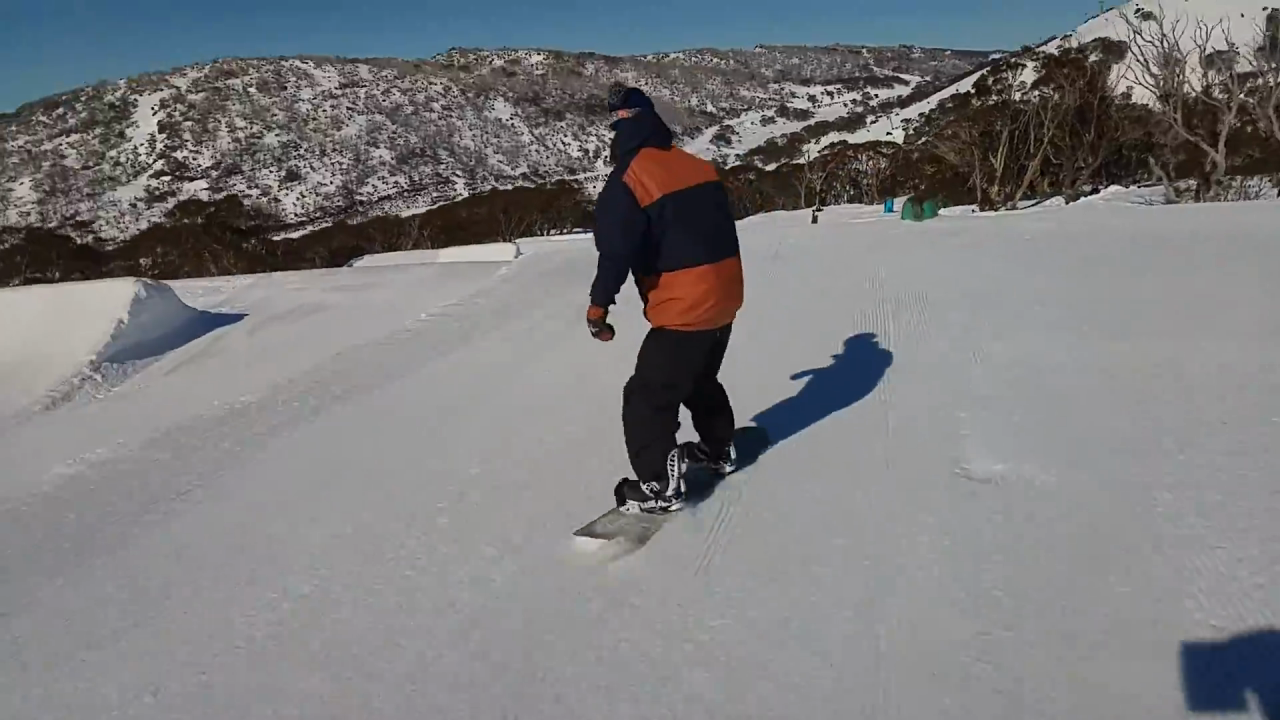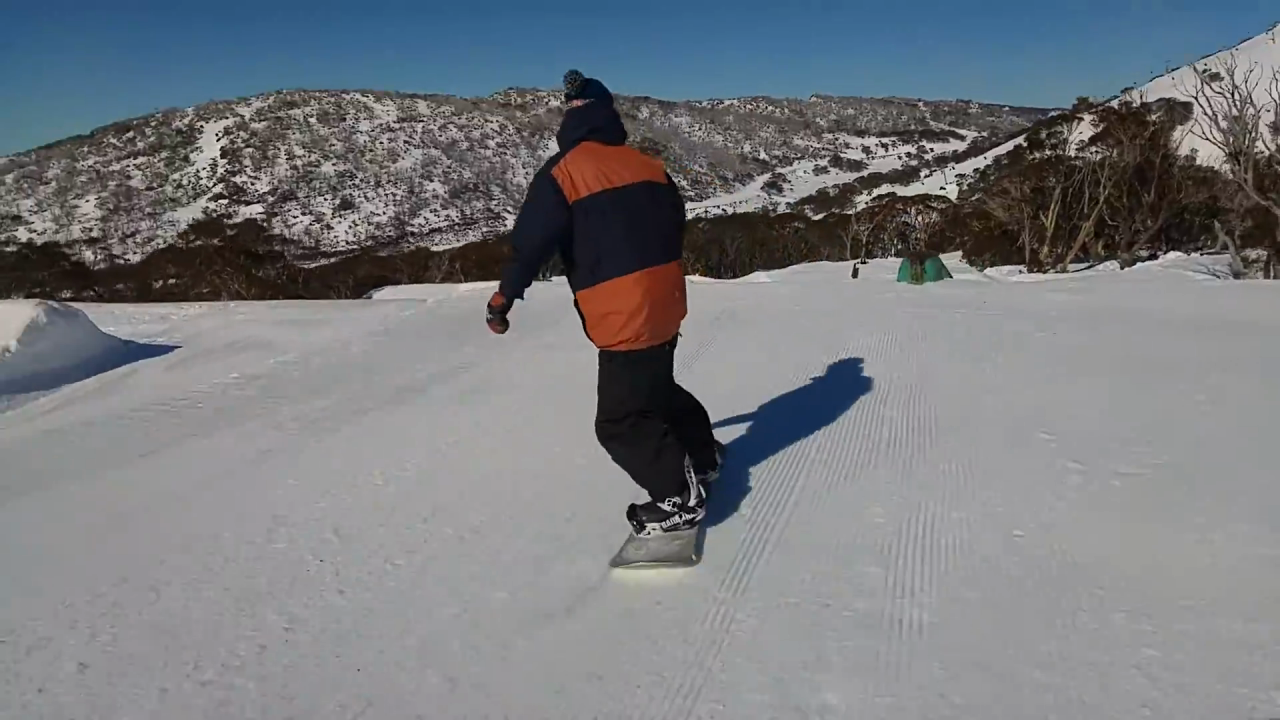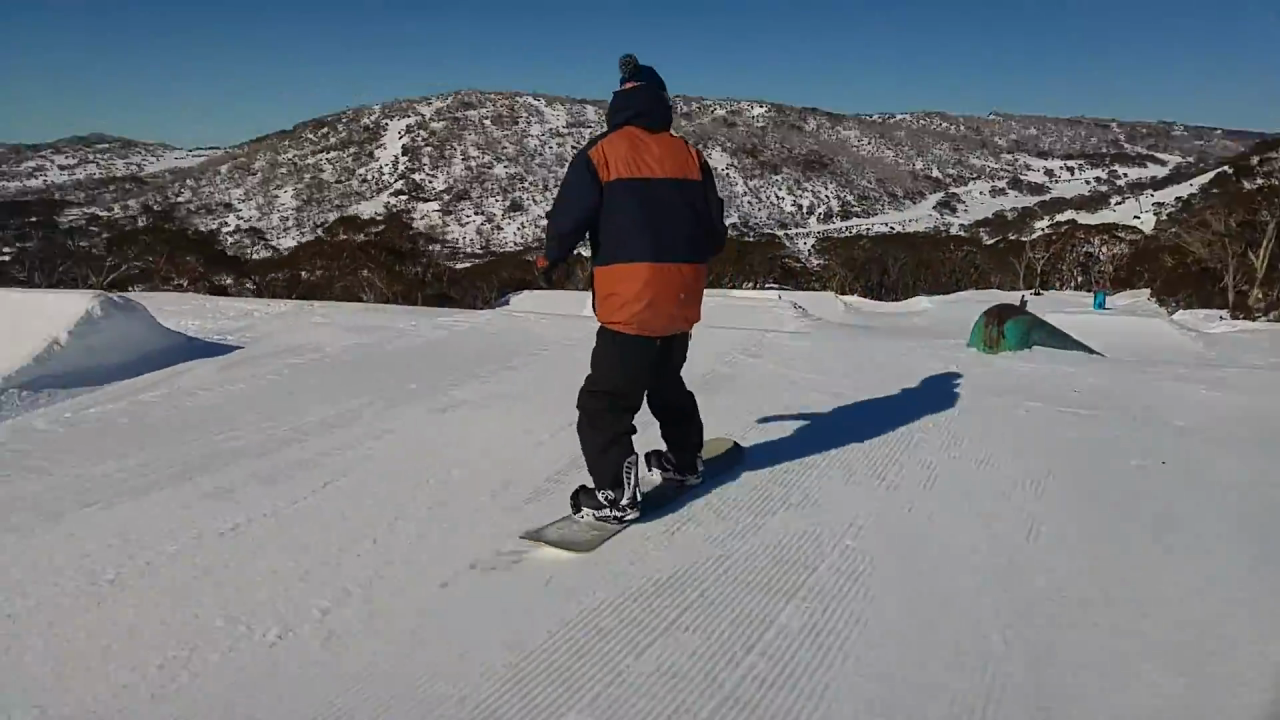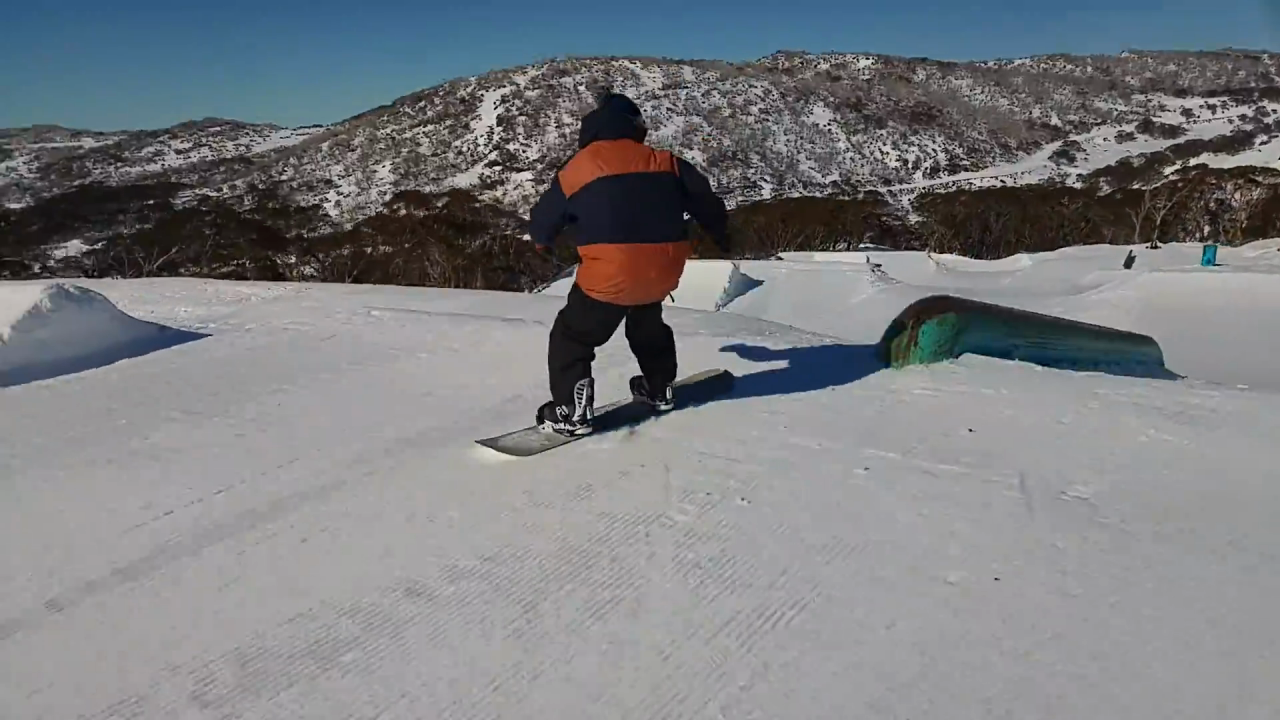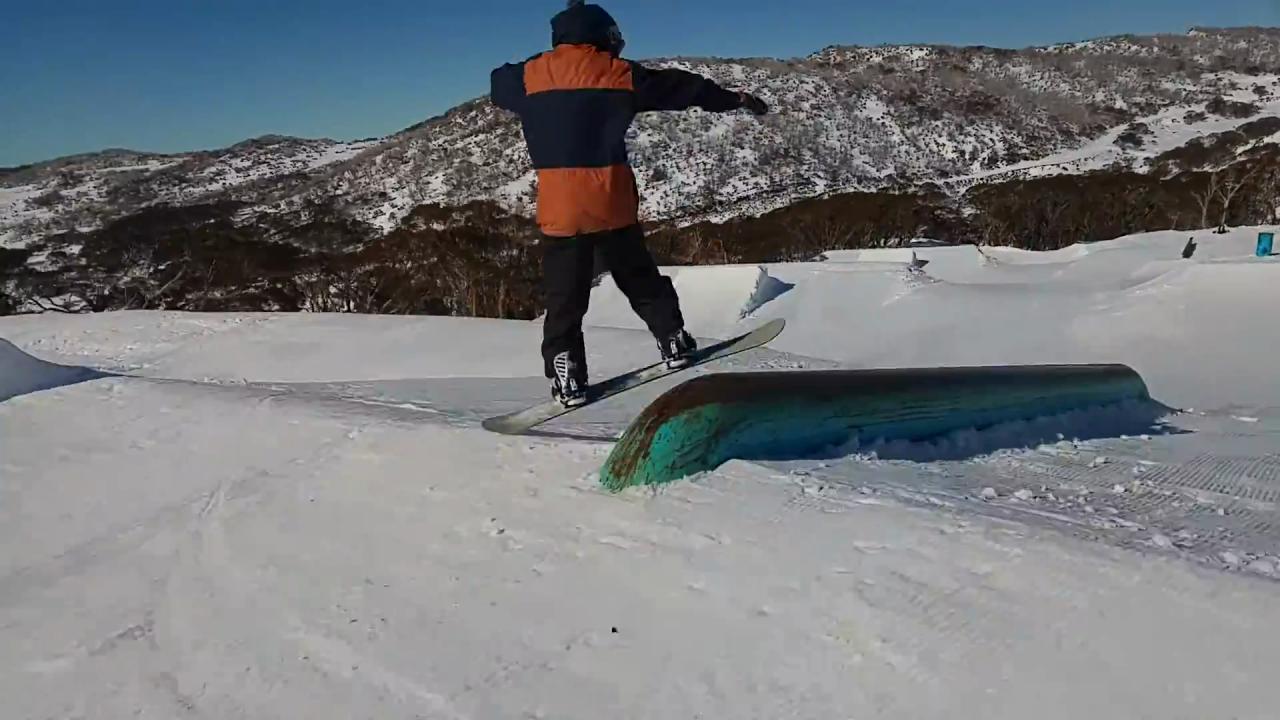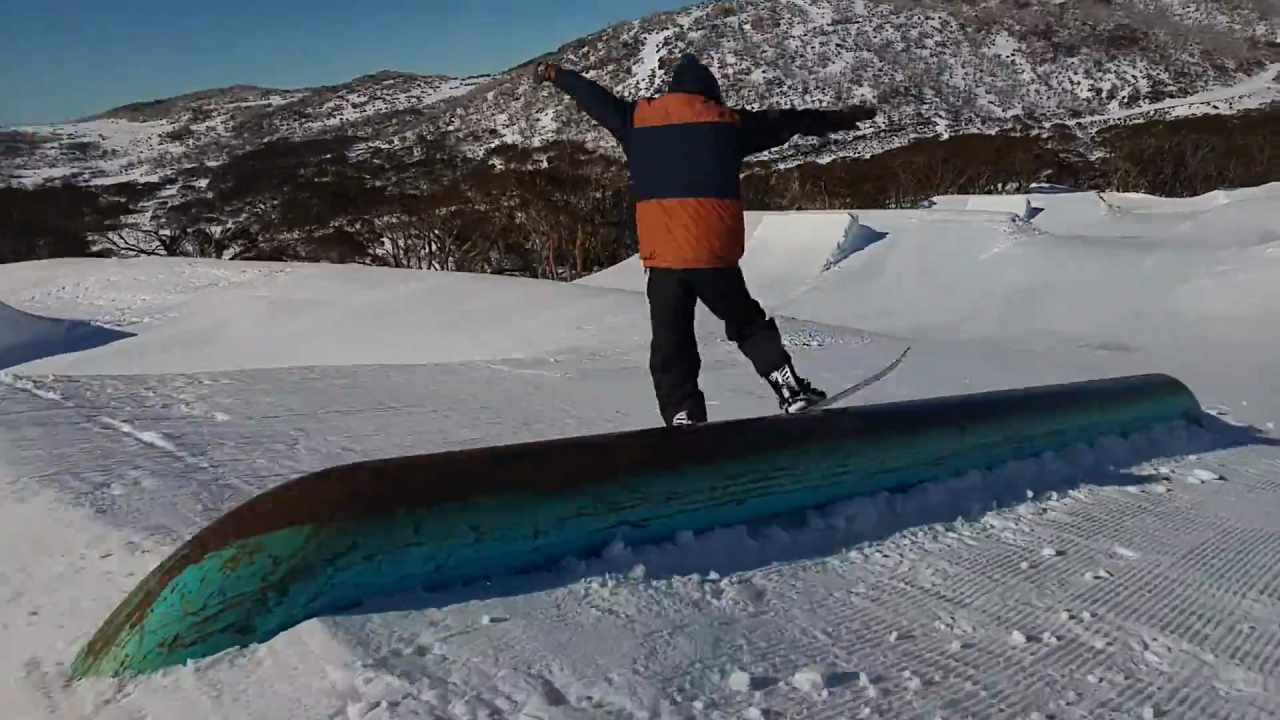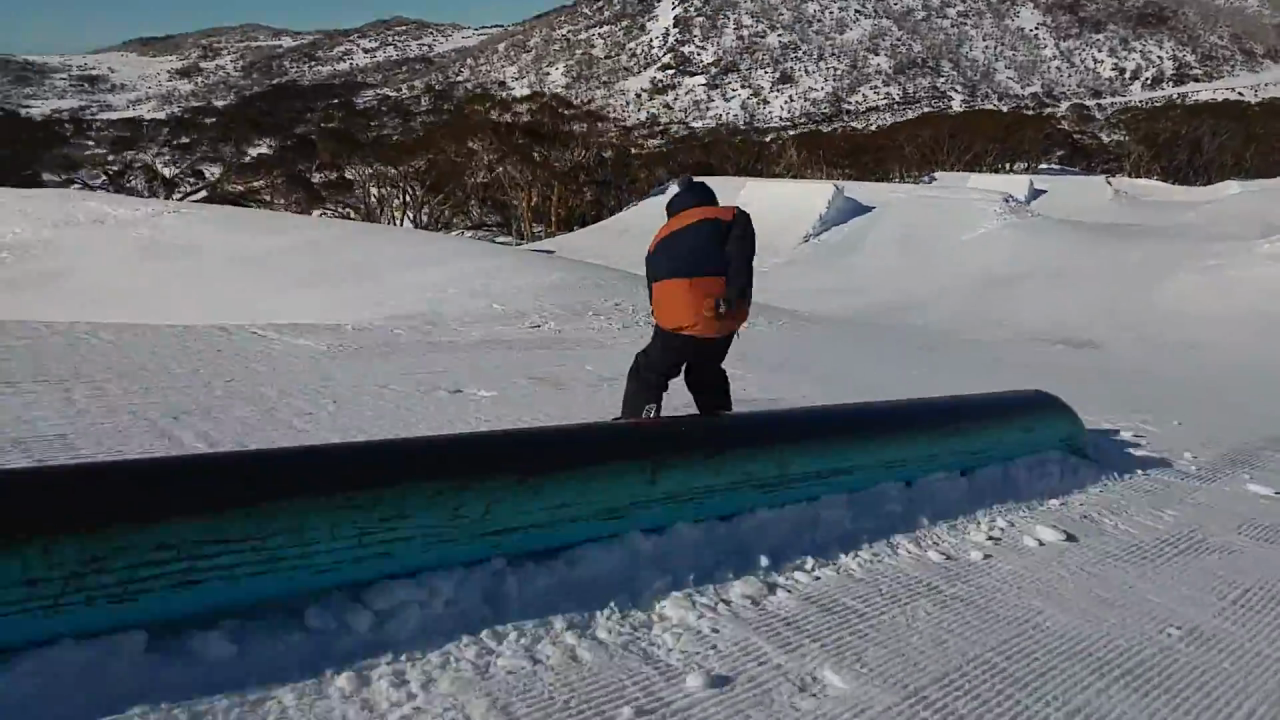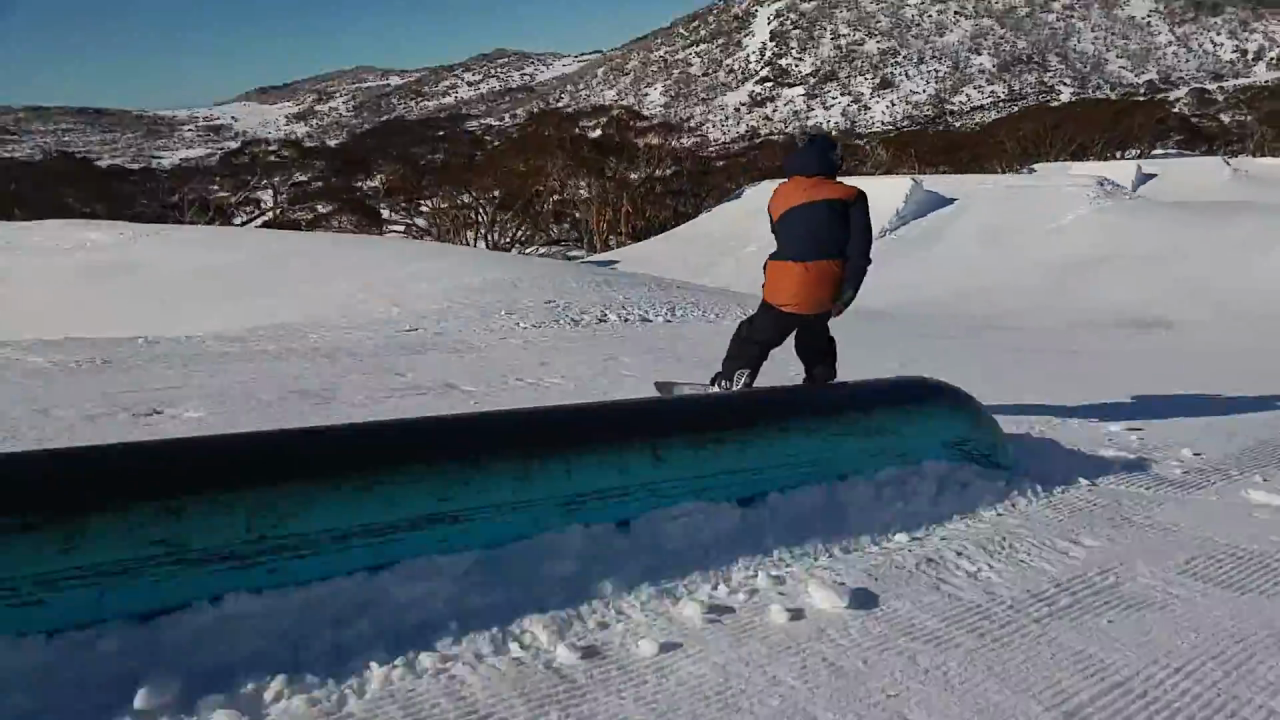
dt=0.4s
person 1, frame 1
left shoulder: (627, 180)
right shoulder: (699, 167)
left elbow: (616, 250)
left wrist: (599, 302)
left hip: (683, 306)
right hip: (723, 295)
left knee: (647, 396)
right knee: (698, 379)
left ankle: (658, 485)
right ankle: (717, 449)
person 1, frame 2
left shoulder: (563, 172)
right shoulder: (650, 165)
left elbow: (531, 241)
right elbow: (675, 228)
left wrist: (504, 296)
left hip: (622, 314)
right hip: (664, 301)
left knee: (621, 422)
right knee: (656, 389)
left ankle: (681, 496)
right ankle: (703, 454)
person 1, frame 3
left shoulder: (601, 153)
right shoulder: (690, 156)
left elbow: (568, 219)
right elbow: (714, 230)
left wrist: (549, 259)
left hip: (630, 302)
right hip: (682, 299)
left knee: (605, 402)
right knee: (665, 382)
left ankle: (616, 492)
right ankle: (685, 459)
person 1, frame 4
left shoulder: (573, 173)
right shoulder: (663, 160)
left elbow: (543, 223)
right elbow: (705, 202)
left wrist: (542, 239)
right wrist: (722, 235)
left hip: (608, 274)
right hip: (662, 269)
left knee: (571, 336)
right knee: (647, 326)
left ankle: (571, 410)
right ankle: (660, 388)
person 1, frame 5
left shoulder: (531, 73)
right shoulder: (619, 73)
left elbow: (501, 86)
right elbow: (683, 86)
right wrist: (737, 98)
left hip: (559, 205)
right hip: (611, 199)
left knee: (563, 297)
right knee: (638, 275)
left ankle: (568, 380)
right ankle: (673, 342)
person 1, frame 6
left shoulder: (639, 115)
right shoulder: (728, 118)
left elbow: (597, 100)
right elbow: (789, 123)
left wrist: (556, 75)
right wrist: (844, 117)
left hip: (665, 245)
right hip: (718, 239)
left knee: (670, 343)
right knee: (744, 320)
left ankle: (684, 417)
right ankle: (792, 389)
person 1, frame 7
left shoulder: (660, 240)
right shoulder: (732, 217)
left elbow: (657, 293)
right elbow: (741, 254)
right wrist: (734, 300)
left hip: (679, 313)
right hip: (720, 313)
left knee: (650, 371)
right knee: (704, 372)
person 1, frame 8
left shoulder: (779, 195)
right shoulder: (850, 195)
right elbow: (859, 244)
right wrist: (850, 287)
left hip: (787, 286)
right hip: (829, 286)
left knee: (756, 337)
right knee: (815, 337)
left ankle: (730, 384)
right ankle: (821, 386)
